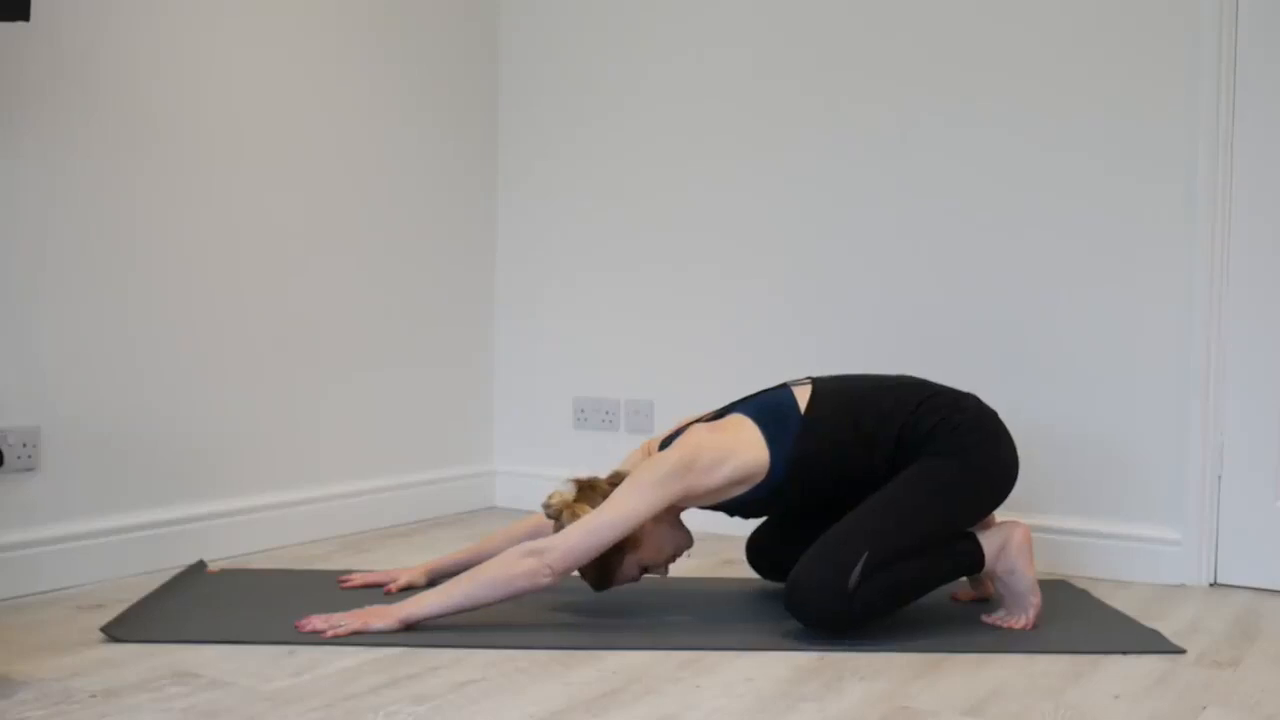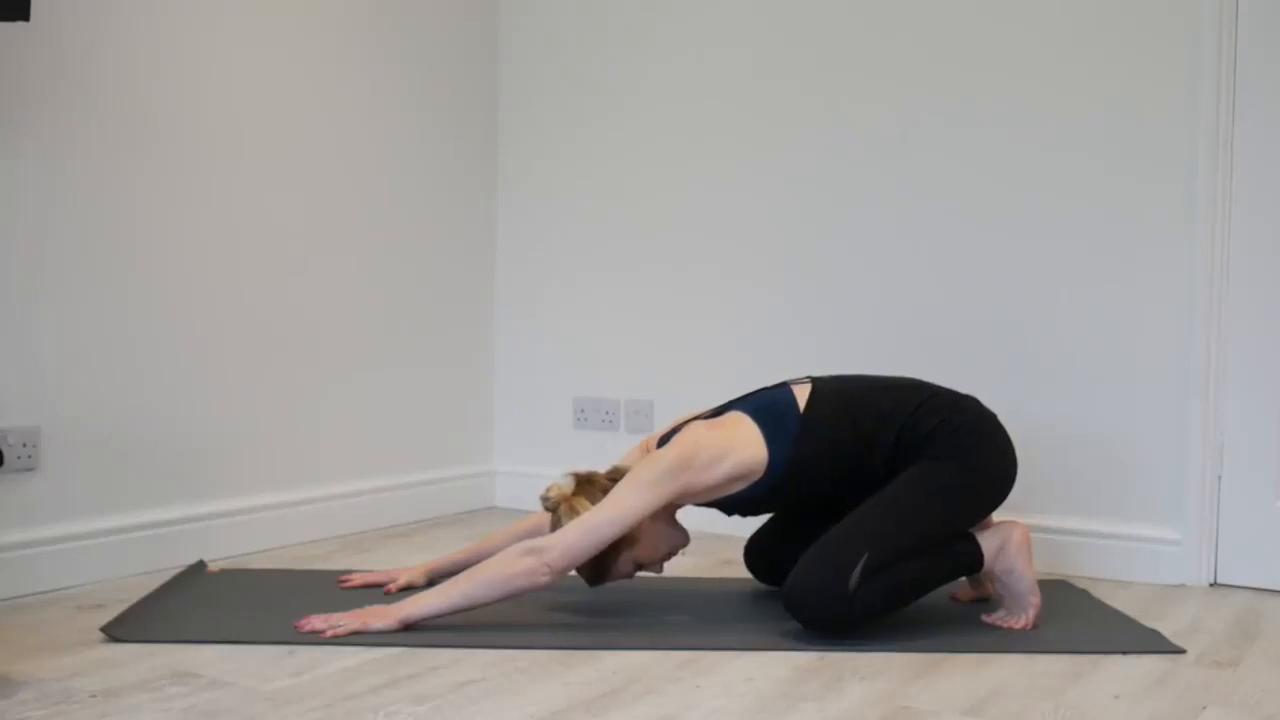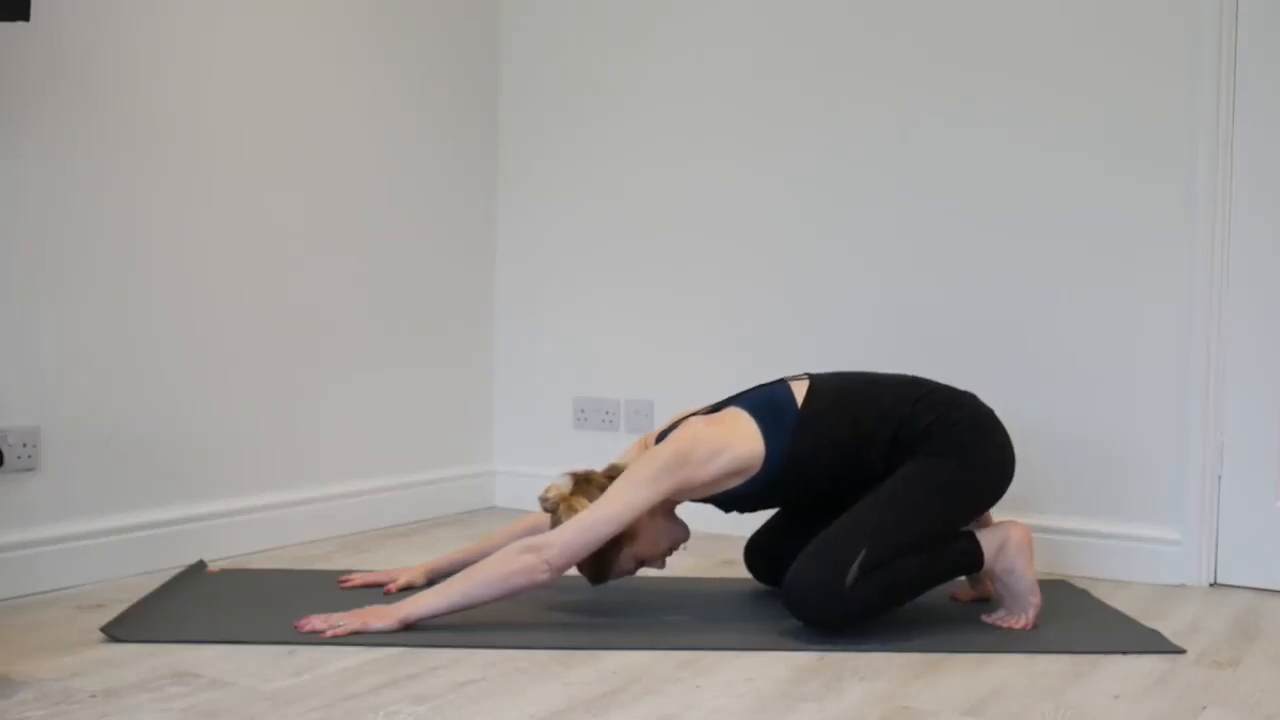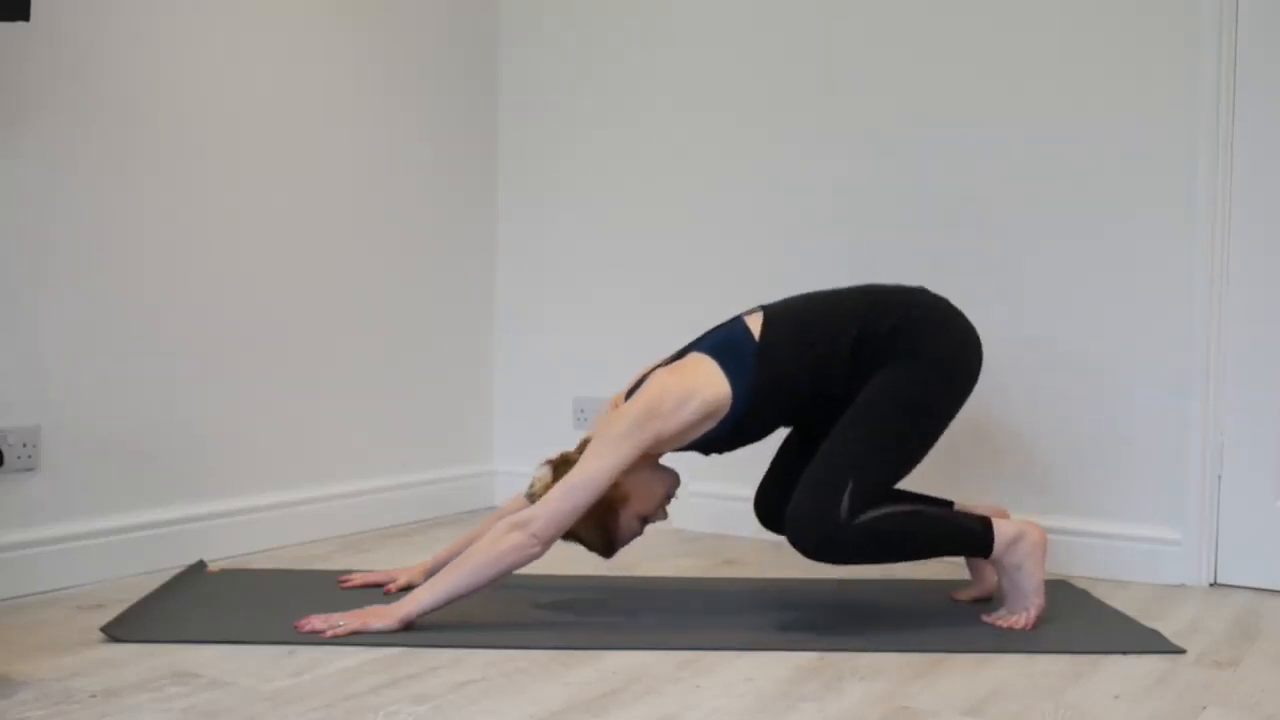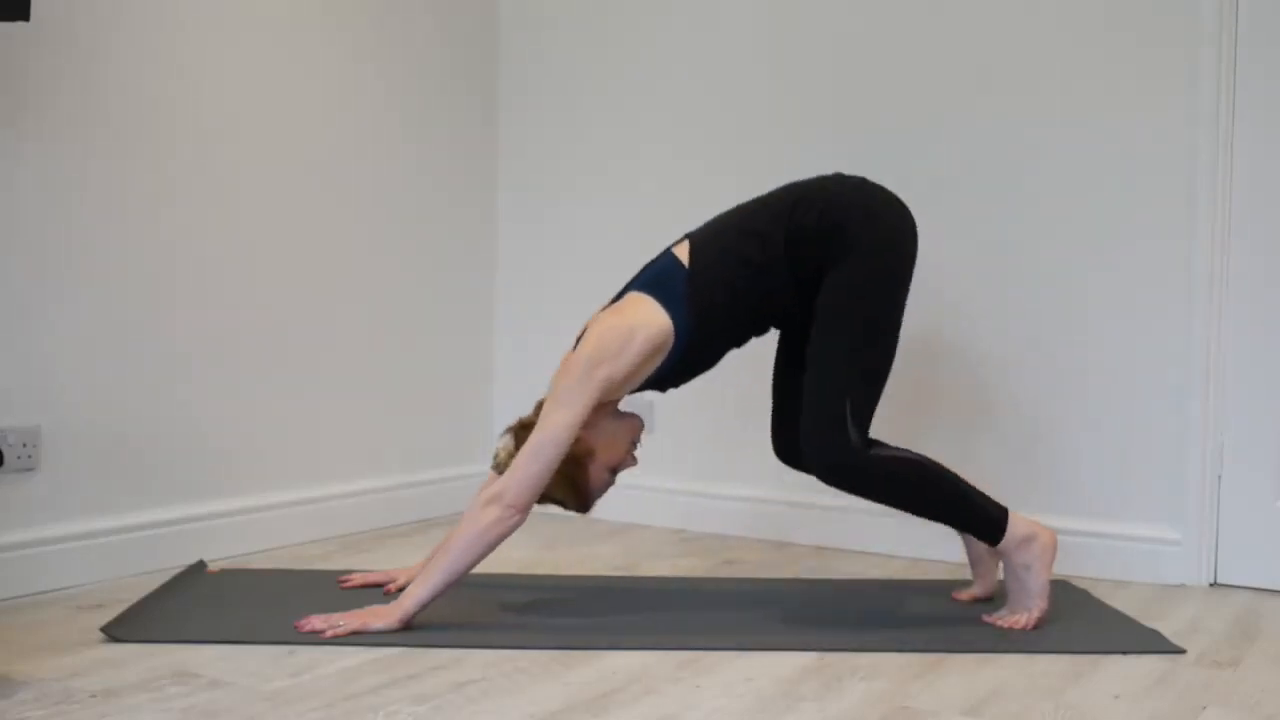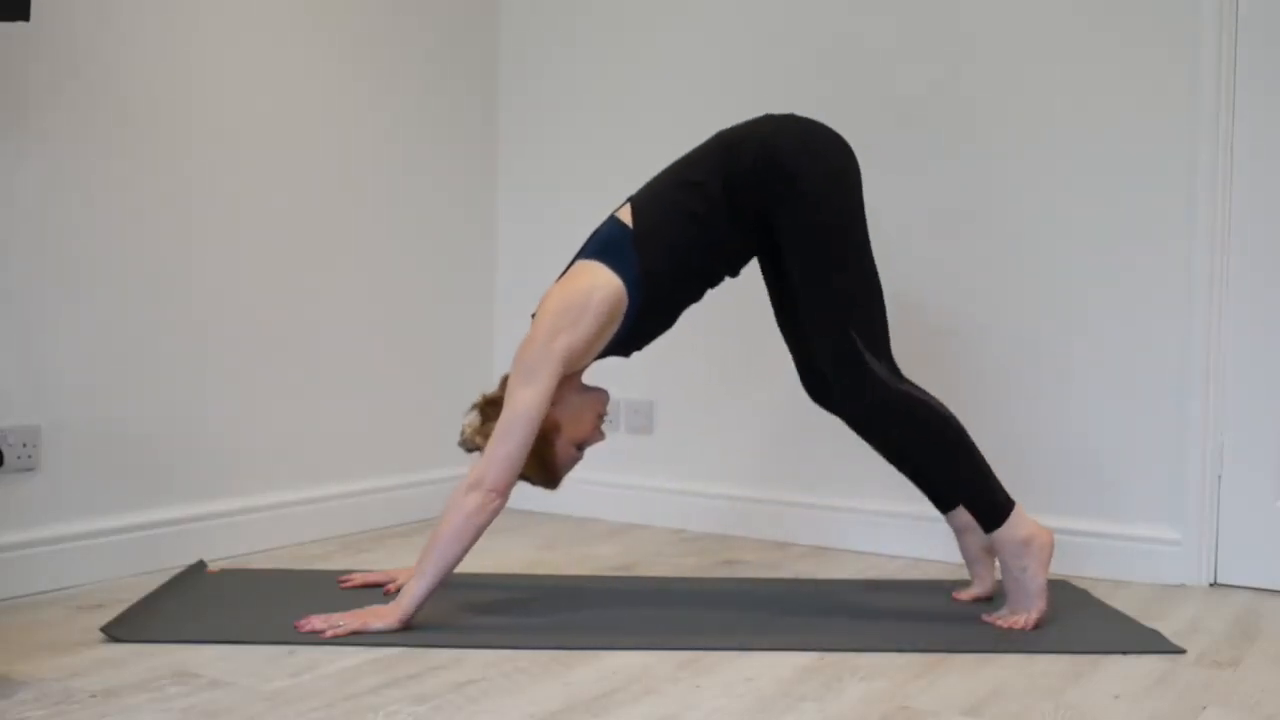
dt=0.7s
person 1, frame 1
left shoulder: (681, 472)
right shoulder: (660, 458)
left elbow: (543, 563)
right elbow: (547, 529)
left wrist: (402, 615)
right wrist: (429, 569)
left hip: (961, 443)
right hip: (904, 443)
left knee: (821, 597)
right knee: (773, 556)
left ankle: (990, 549)
right ankle: (949, 532)
person 1, frame 2
left shoulder: (679, 467)
right shoulder: (660, 454)
left elbow: (542, 560)
right elbow: (549, 525)
left wrist: (402, 614)
right wrist: (428, 570)
left hip: (960, 446)
right hip: (904, 445)
left knee: (820, 599)
right knee: (771, 561)
left ankle: (990, 550)
right ankle: (953, 535)
person 1, frame 3
left shoulder: (680, 463)
right shoulder: (662, 452)
left elbow: (542, 558)
right elbow: (546, 524)
left wrist: (403, 613)
right wrist: (428, 569)
left hip: (958, 442)
right hip: (901, 442)
left knee: (820, 595)
right knee: (771, 562)
left ankle: (991, 548)
right ankle: (954, 532)
person 1, frame 4
left shoulder: (650, 418)
right shoulder: (639, 413)
left elbow: (529, 533)
right elbow: (531, 504)
left wrist: (402, 611)
right wrist: (422, 569)
left hip: (921, 343)
right hip: (878, 351)
left knee: (819, 527)
right knee: (779, 509)
left ankle: (1003, 538)
right ankle: (973, 520)
person 1, frame 5
left shoulder: (596, 370)
right shoulder: (595, 369)
left elbow: (506, 502)
right elbow: (508, 485)
left wrist: (402, 608)
right wrist: (422, 571)
left hip: (853, 230)
right hip: (817, 247)
left knee: (833, 449)
right knee: (798, 444)
left ankle: (1017, 539)
right ankle: (980, 528)
person 1, frame 6
left shoulder: (557, 344)
right shoulder: (558, 345)
left elbow: (487, 486)
right elbow: (487, 481)
left wrist: (402, 607)
right wrist: (421, 570)
left hip: (788, 168)
right hip: (768, 187)
left knee: (856, 378)
right knee: (827, 382)
left ankle: (1011, 531)
right ankle: (973, 525)
